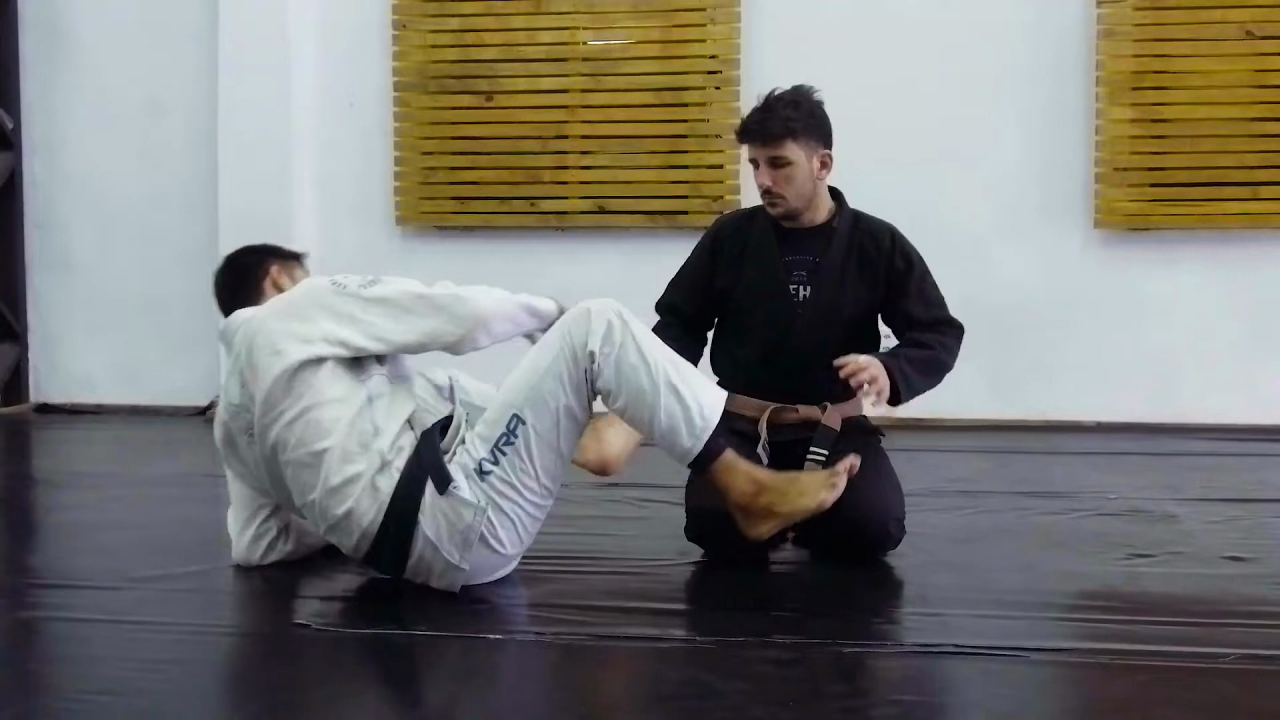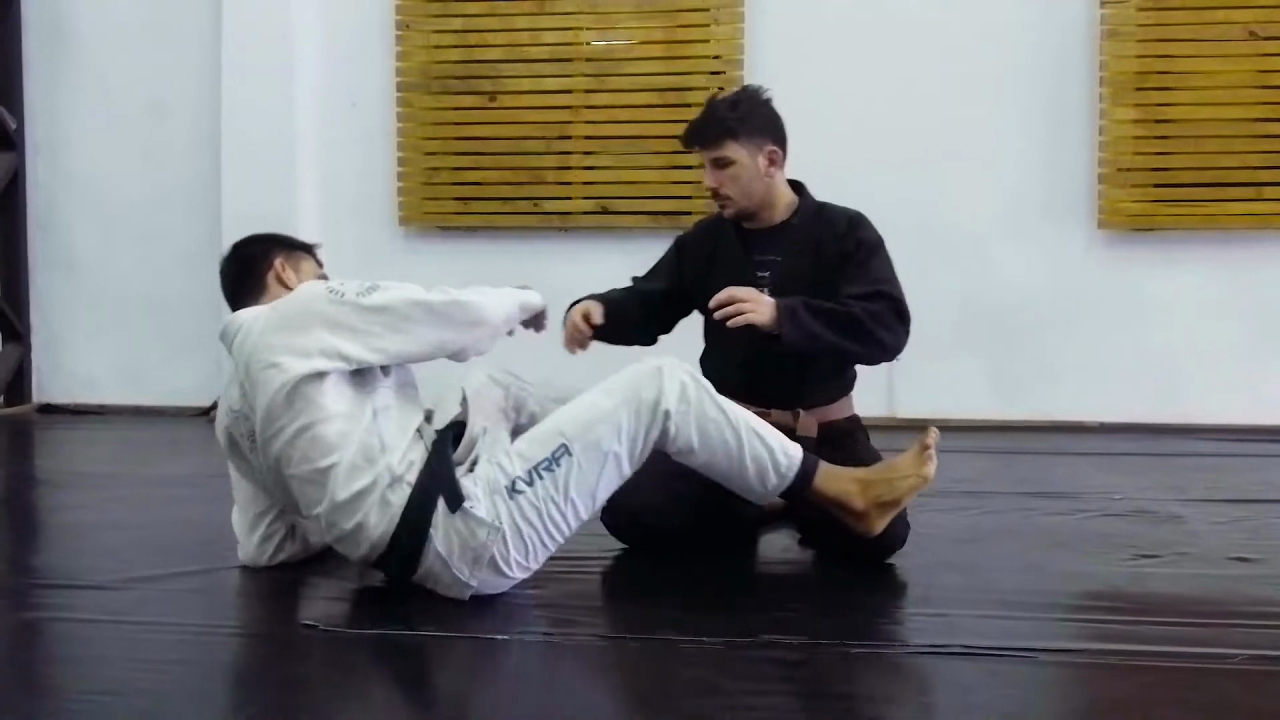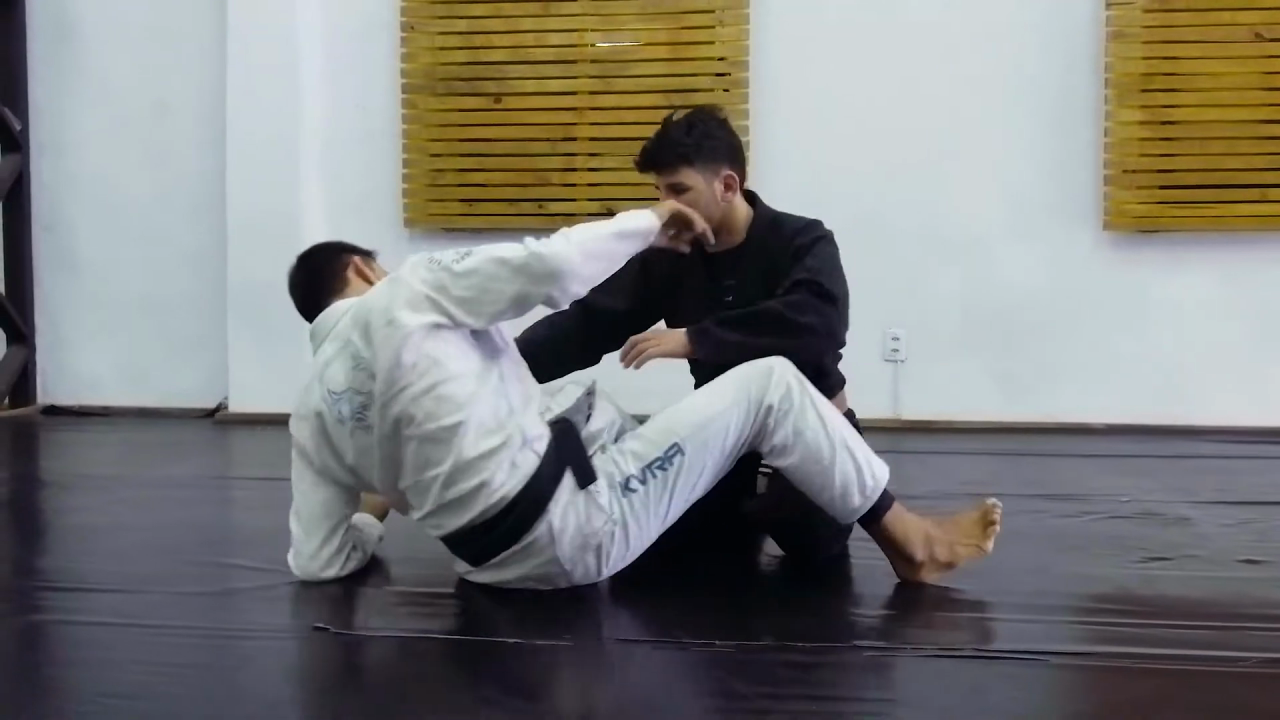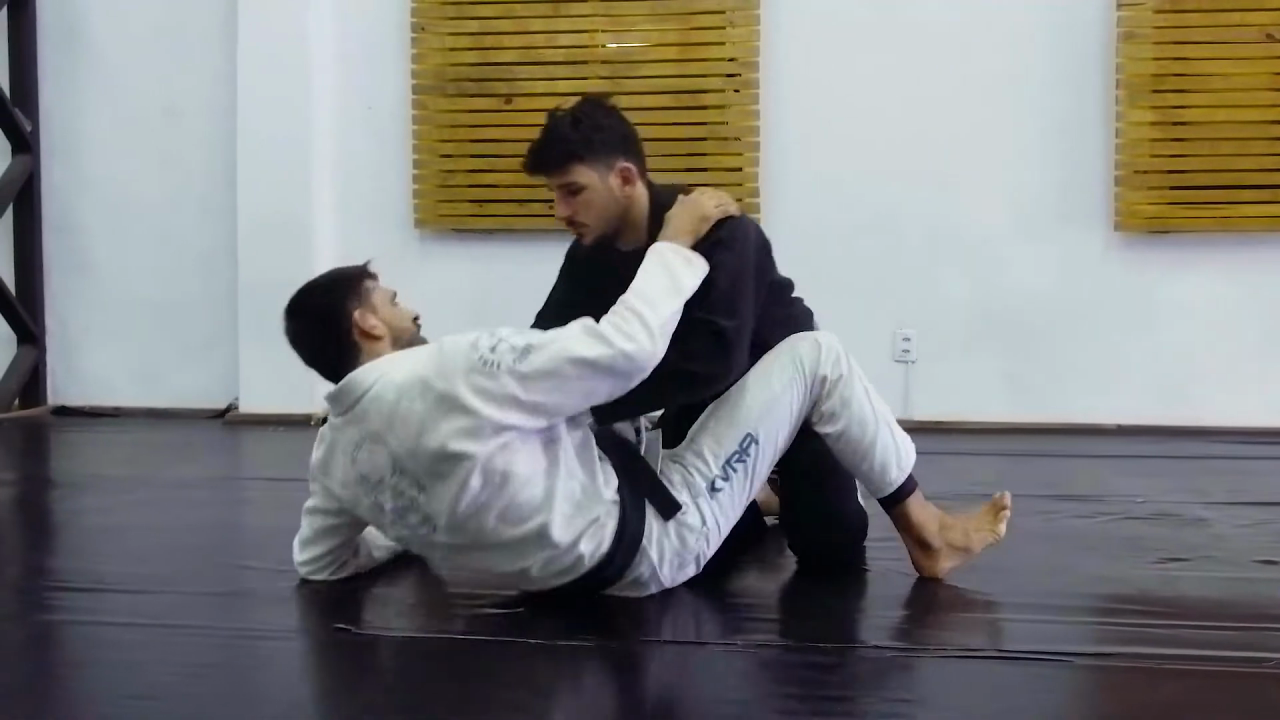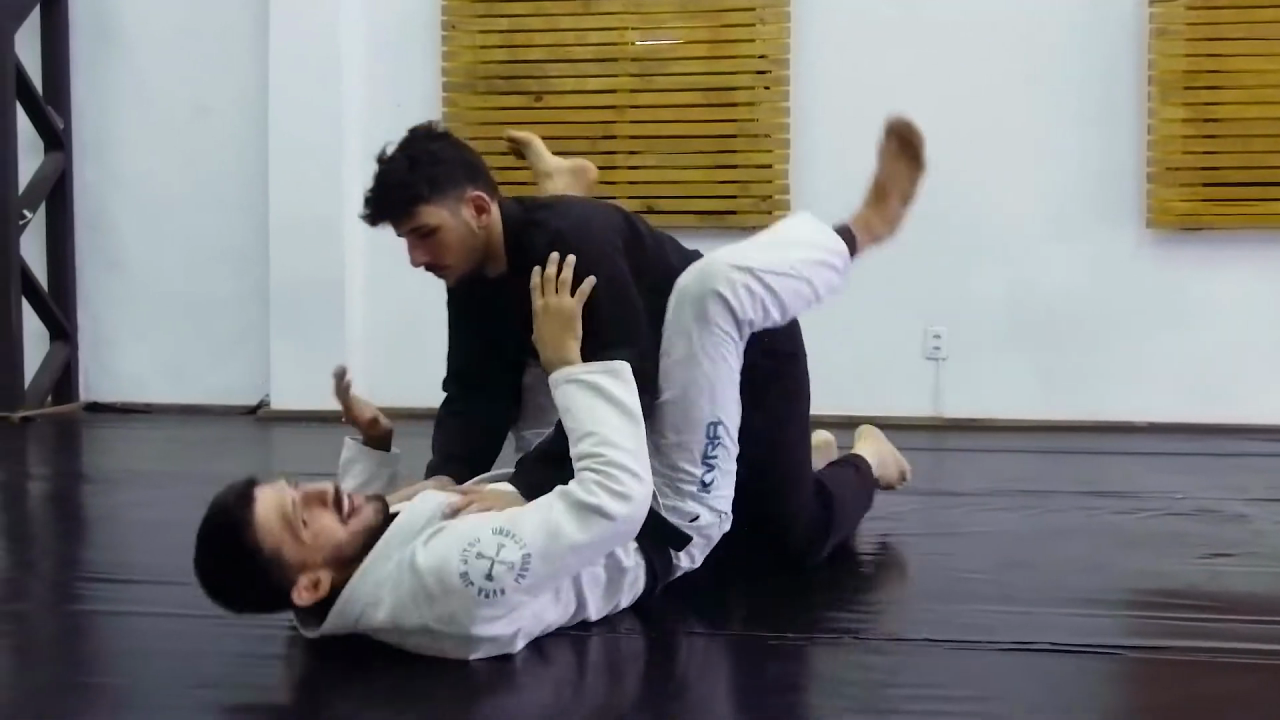
dt=0.5s
person 1, frame 1
left shoulder: (233, 417)
right shoulder: (301, 308)
left elbow: (257, 546)
right elbow: (464, 313)
right wrist: (546, 312)
left hip: (408, 548)
right hip: (460, 526)
left knee: (426, 388)
right knee: (598, 325)
left ankle: (581, 433)
right ankle: (748, 488)
person 1, frame 2
left shoulder: (235, 406)
right shoulder: (307, 312)
left elbow: (263, 546)
right elbow: (467, 316)
right wrist: (528, 303)
left hip: (417, 551)
right hip: (470, 536)
left knee: (493, 391)
right knee: (661, 386)
left ankle: (622, 451)
right ankle: (847, 492)
person 1, frame 3
left shoulder: (312, 410)
right shoulder: (408, 292)
left elbow: (318, 563)
right elbow: (552, 266)
left wrist: (374, 513)
right wrist: (650, 221)
left hip: (496, 557)
right hip: (572, 526)
left knee: (594, 412)
right knee: (770, 383)
right ankle: (906, 539)
person 1, frame 4
left shoulder: (335, 455)
right shoulder: (448, 370)
left elbow: (319, 562)
right elbow: (626, 347)
right wrist: (677, 239)
left hip: (556, 576)
right hip: (654, 541)
right knee: (810, 354)
right ankle: (922, 528)
person 1, frame 5
left shoulder: (353, 594)
right shoulder: (446, 585)
right elbow: (616, 499)
left wrist: (370, 445)
right wrist: (568, 358)
right knee: (713, 286)
right ankle: (858, 230)
person 2, frame 1
left shoulder: (878, 245)
right shoulder: (731, 236)
left elbow: (940, 333)
right elbow: (681, 322)
left wrist: (891, 372)
left hip: (834, 430)
right hip: (743, 426)
left knee: (872, 529)
right knee: (723, 528)
person 2, frame 2
left shoulder: (844, 233)
right shoulder: (705, 240)
left elbow: (887, 327)
right elbow: (648, 304)
left wrist: (782, 314)
right wrist: (598, 309)
left hip: (822, 432)
left knee: (877, 535)
right knee: (632, 514)
left ankle: (804, 508)
right ankle: (753, 510)
person 2, frame 3
left shoulder: (801, 243)
right shoulder: (667, 260)
left elbow: (821, 323)
right elbow: (591, 321)
left wrist: (695, 339)
right wrist: (513, 356)
left knee: (810, 535)
left ankle: (765, 507)
right ankle: (746, 506)
person 2, frame 4
left shoulder: (717, 233)
right shoulder: (590, 253)
left elbow: (708, 359)
right hip: (703, 401)
left knee: (832, 548)
right ankle: (759, 496)
person 2, frame 5
left shoulder: (577, 240)
right shoulder: (473, 280)
right elbow: (478, 394)
left wrist: (523, 490)
right wrist: (443, 479)
left hip: (746, 349)
right hip: (673, 368)
left knee: (794, 537)
right ankle: (793, 453)
